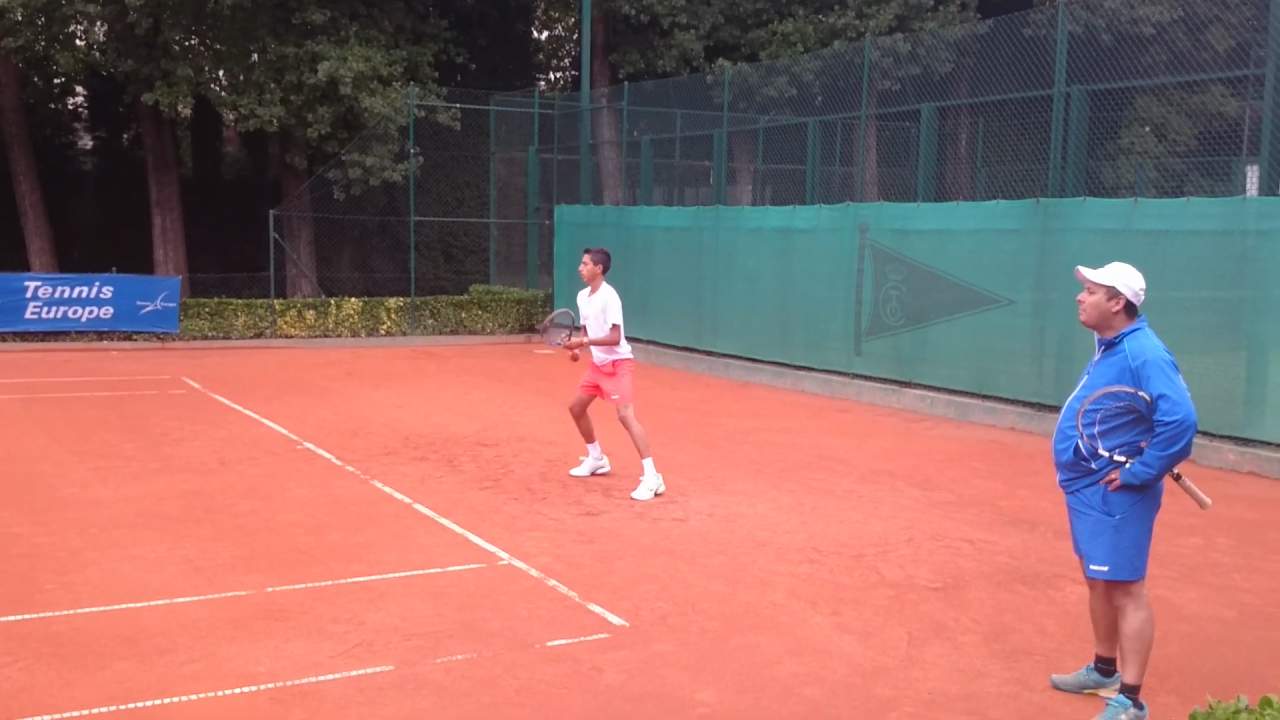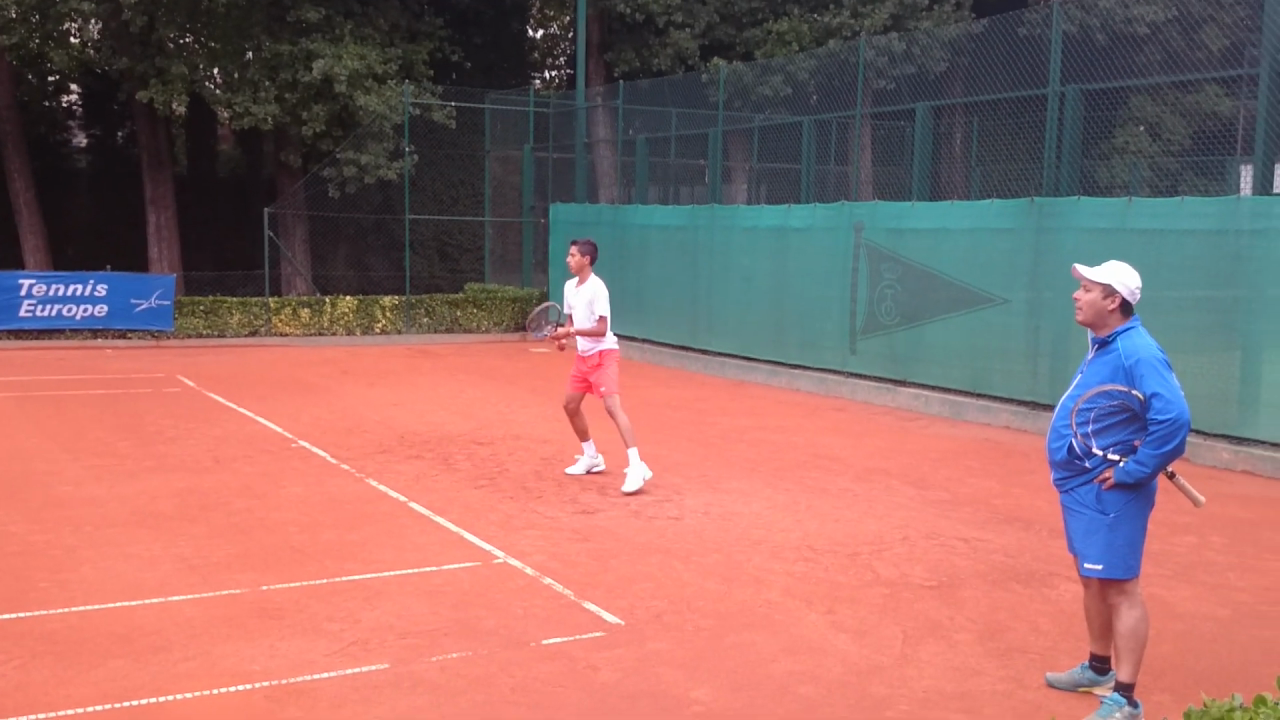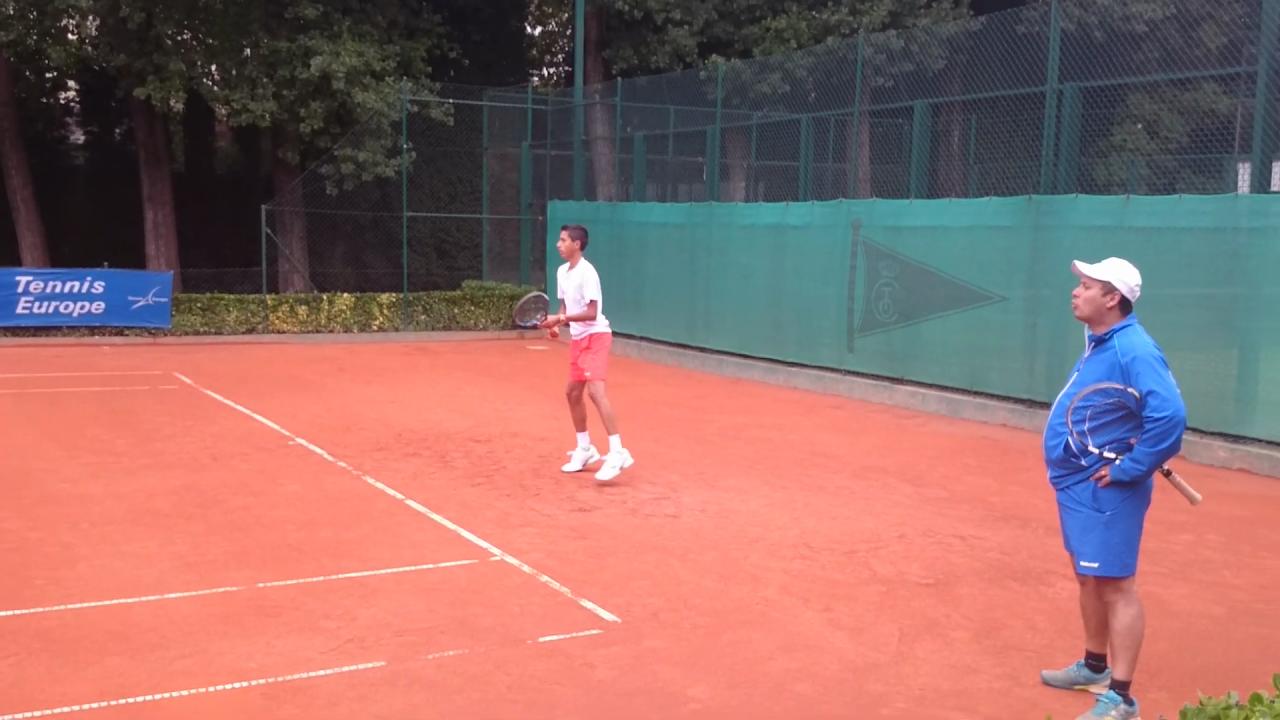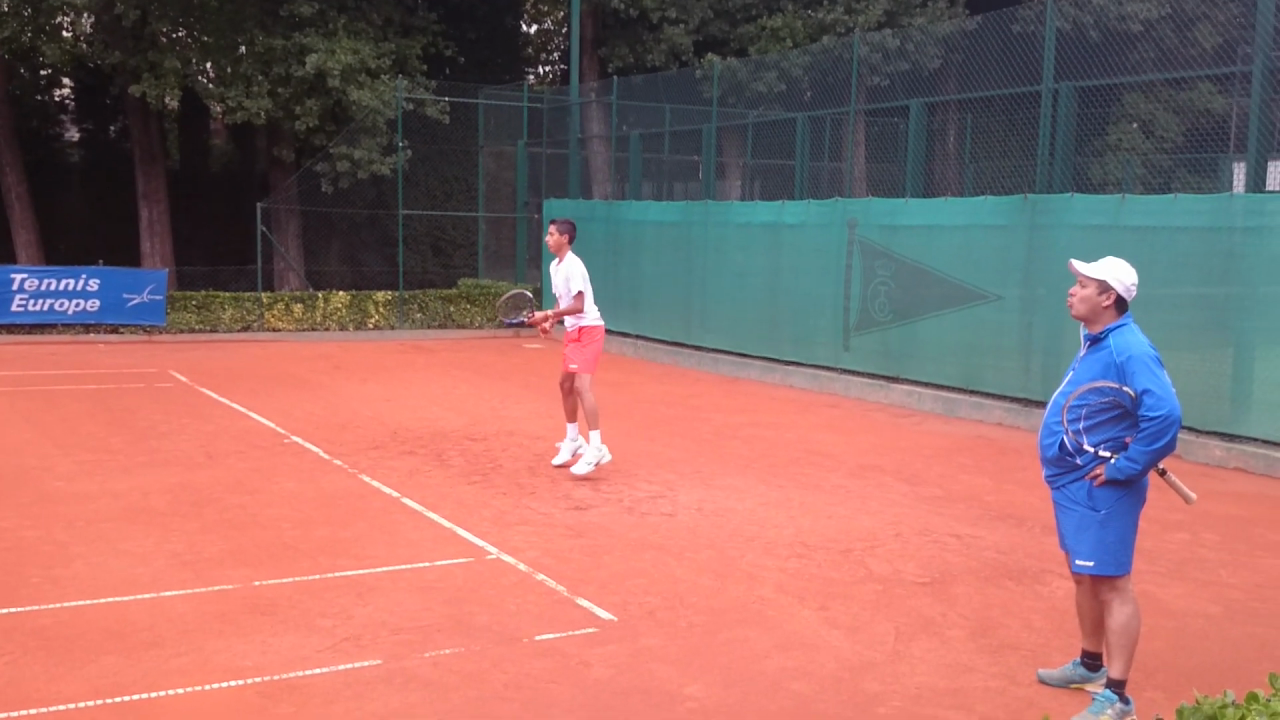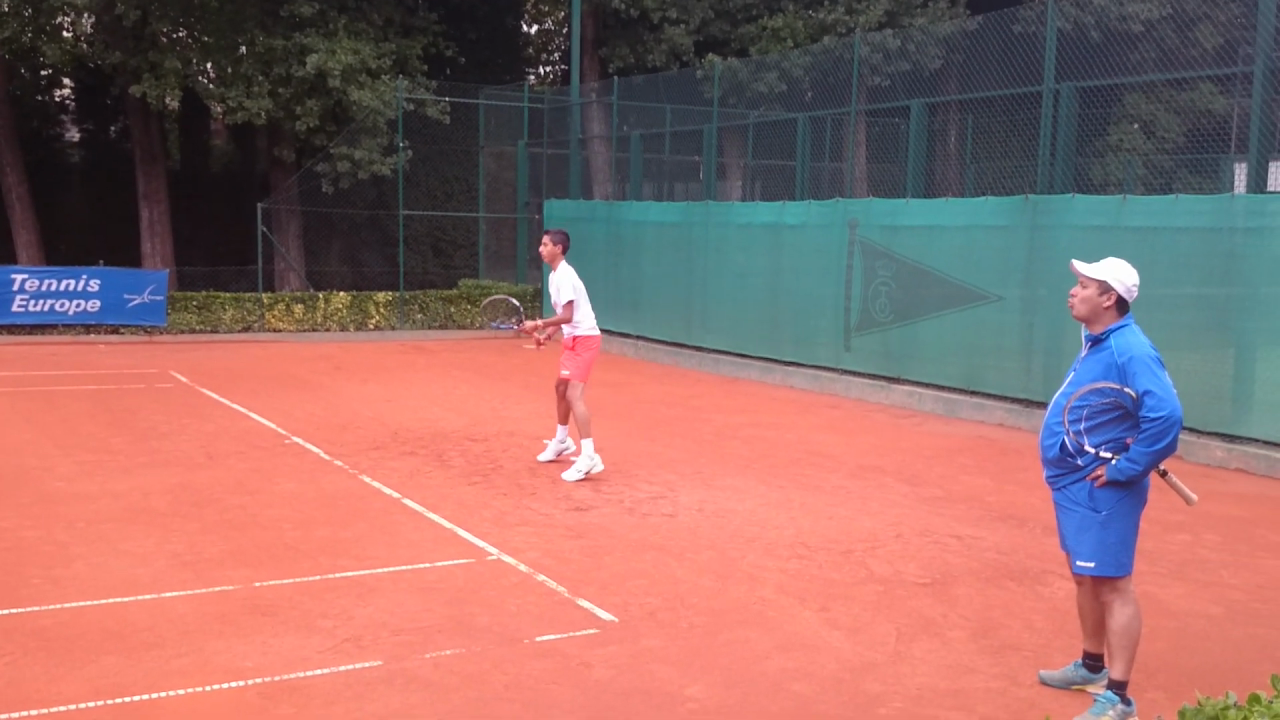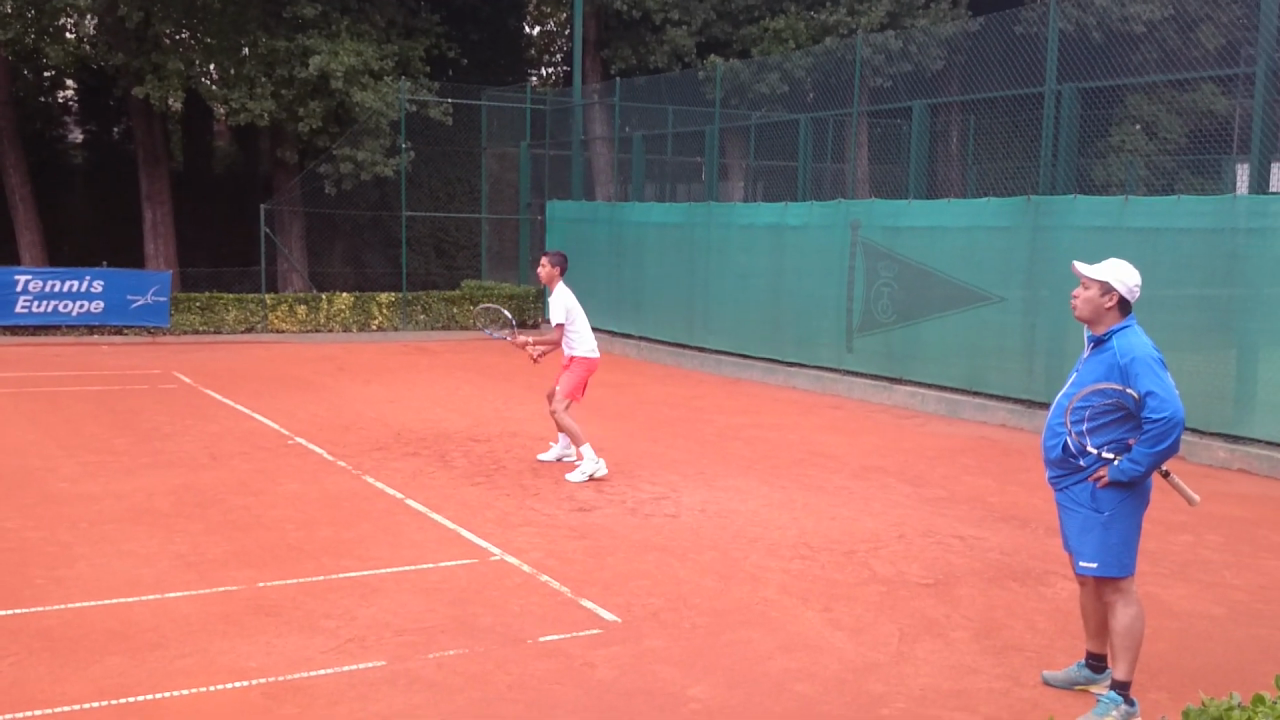
dt=0.1s
person 1, frame 1
left shoulder: (1143, 353)
right shoulder: (1108, 348)
left elbow: (1179, 419)
left wrist: (1138, 473)
left hip: (1113, 495)
right hip: (1087, 488)
left knee: (1125, 590)
right knee: (1099, 583)
right ankle: (1104, 671)
person 1, frame 2
left shoulder: (1136, 352)
right shoulder: (1102, 347)
left elbow: (1173, 418)
left wrist: (1132, 472)
left hip: (1107, 494)
right hip: (1081, 487)
left knee: (1118, 589)
right knee: (1092, 582)
right ankle: (1098, 669)
person 1, frame 3
left shoulder: (1133, 350)
right shoulder: (1099, 344)
left elbow: (1169, 416)
left wrist: (1128, 469)
left hip: (1103, 491)
right hip: (1078, 484)
left knee: (1114, 586)
right knee: (1089, 579)
right ankle: (1094, 666)
person 1, frame 4
left shoulder: (1129, 348)
right shoulder: (1094, 343)
left elbow: (1165, 414)
left wrist: (1123, 468)
left hip: (1099, 490)
right hip: (1073, 483)
left knee: (1111, 585)
right knee: (1084, 578)
right ankle: (1090, 665)
person 1, frame 5
left shoulder: (1130, 350)
right shoulder: (1095, 344)
left elbow: (1165, 416)
left wrist: (1124, 469)
left hip: (1100, 491)
right hip: (1074, 485)
left knee: (1111, 587)
right knee: (1086, 579)
right ankle: (1092, 667)
person 1, frame 6
left shoulder: (1132, 351)
right shoulder: (1097, 345)
left elbow: (1168, 417)
left wrist: (1126, 470)
left hip: (1103, 492)
right hip: (1076, 485)
left knee: (1115, 587)
right knee: (1088, 579)
right ankle: (1095, 667)
person 2, frame 1
left shoulder: (610, 297)
right shoulder: (582, 296)
left elbow: (615, 338)
left wrist: (584, 342)
right wrist: (576, 345)
left hip: (618, 363)
right hip: (598, 363)
left knee: (626, 416)
right knee: (576, 409)
left ankle: (651, 477)
right ankle: (596, 459)
person 2, frame 2
left shoulder: (597, 288)
right shoulder: (569, 286)
left elbow: (601, 329)
left wrist: (570, 333)
right wrist: (563, 335)
left hip: (603, 353)
right hip: (584, 354)
left knee: (613, 407)
right knee: (570, 405)
left ankle: (637, 466)
right ankle: (591, 457)
person 2, frame 3
left shoulder: (587, 272)
right shoulder: (562, 271)
left elbow: (592, 313)
left wrist: (562, 319)
right wrist: (555, 324)
left hip: (595, 337)
right hip: (579, 339)
left knee: (596, 392)
right knee: (573, 394)
left ankle: (617, 452)
right ankle: (585, 450)
person 2, frame 4
left shoulder: (572, 265)
right shoulder: (555, 266)
left elbow: (578, 306)
left wrist: (547, 315)
right wrist: (550, 321)
left hip: (588, 330)
right hip: (576, 331)
left knee: (582, 387)
right knee: (566, 384)
left ankle: (596, 448)
right ankle: (573, 442)
person 2, frame 5
left shoulder: (564, 275)
right shoulder: (554, 276)
left elbow: (568, 316)
left wrist: (538, 325)
right wrist: (547, 333)
left hip: (584, 338)
right hip: (574, 338)
left knee: (573, 395)
right knee: (561, 388)
left ankle: (589, 457)
right ankle: (562, 440)
person 2, frame 6
left shoulder: (560, 297)
right shoulder: (556, 295)
left elbow: (557, 337)
left wrist: (529, 341)
right wrist: (541, 350)
left hip: (582, 358)
right hip: (575, 357)
left knee: (558, 410)
right knee: (552, 397)
left ankle: (592, 461)
right ankle: (565, 446)
